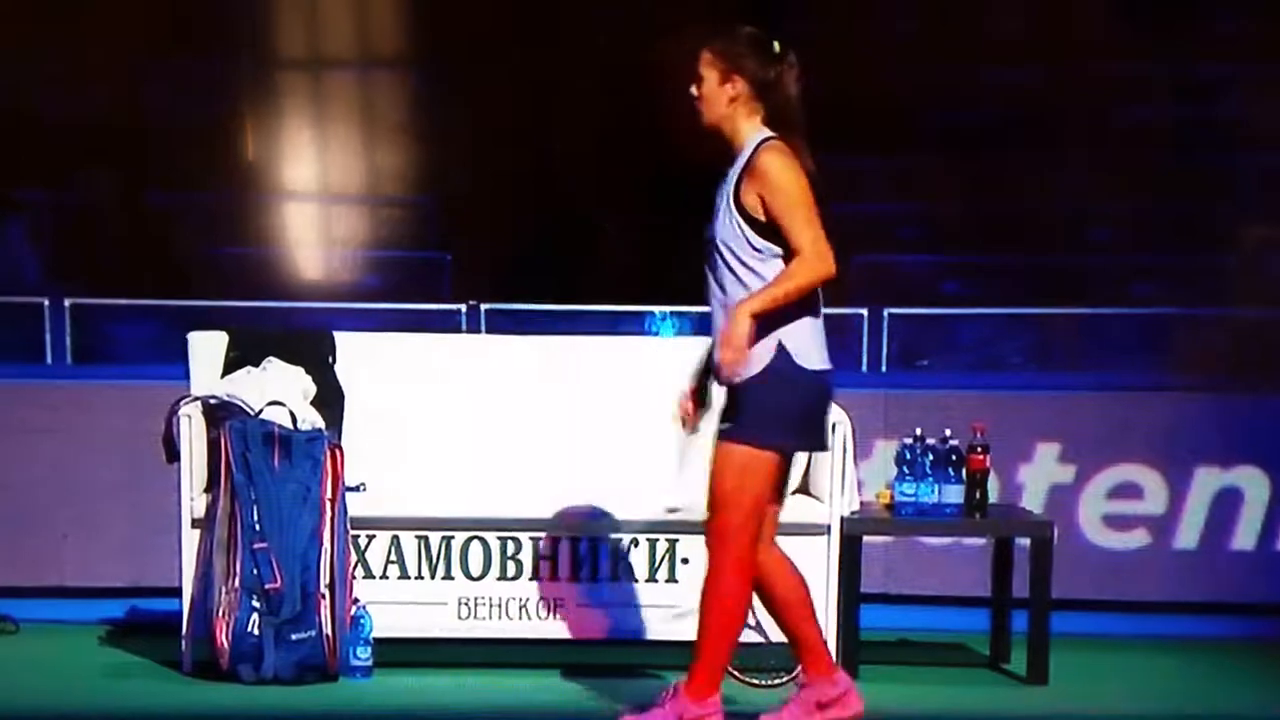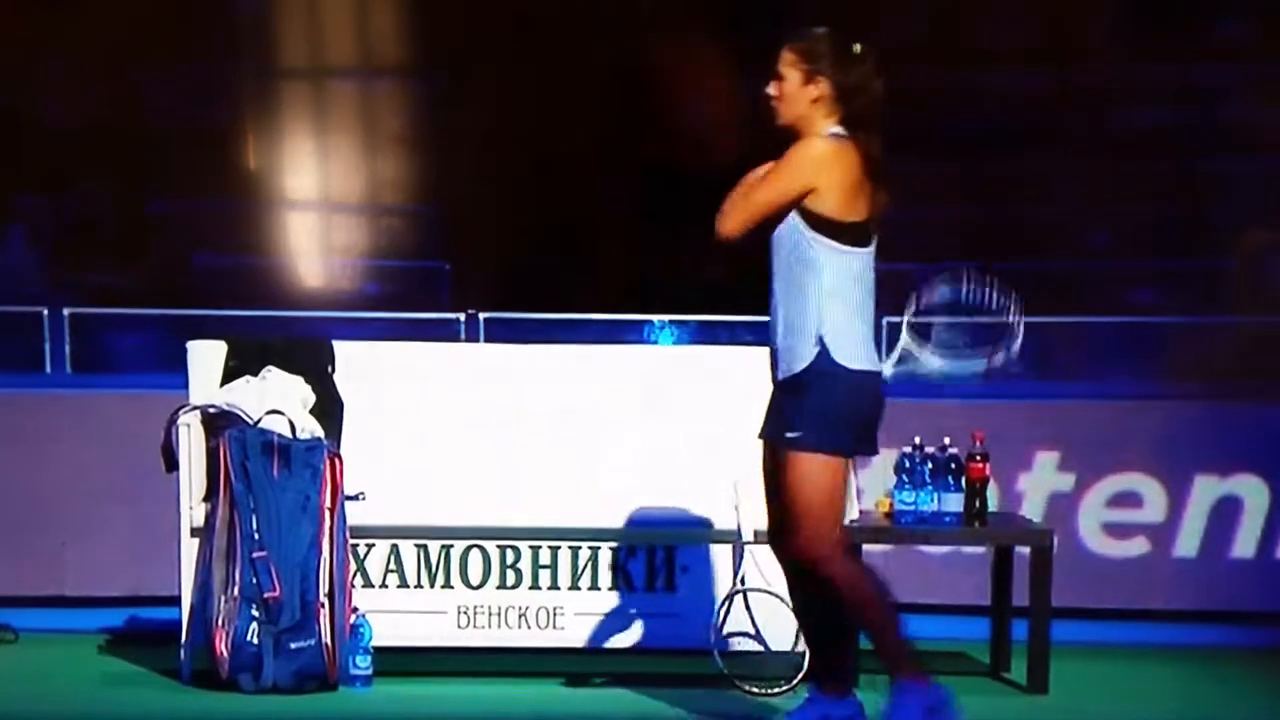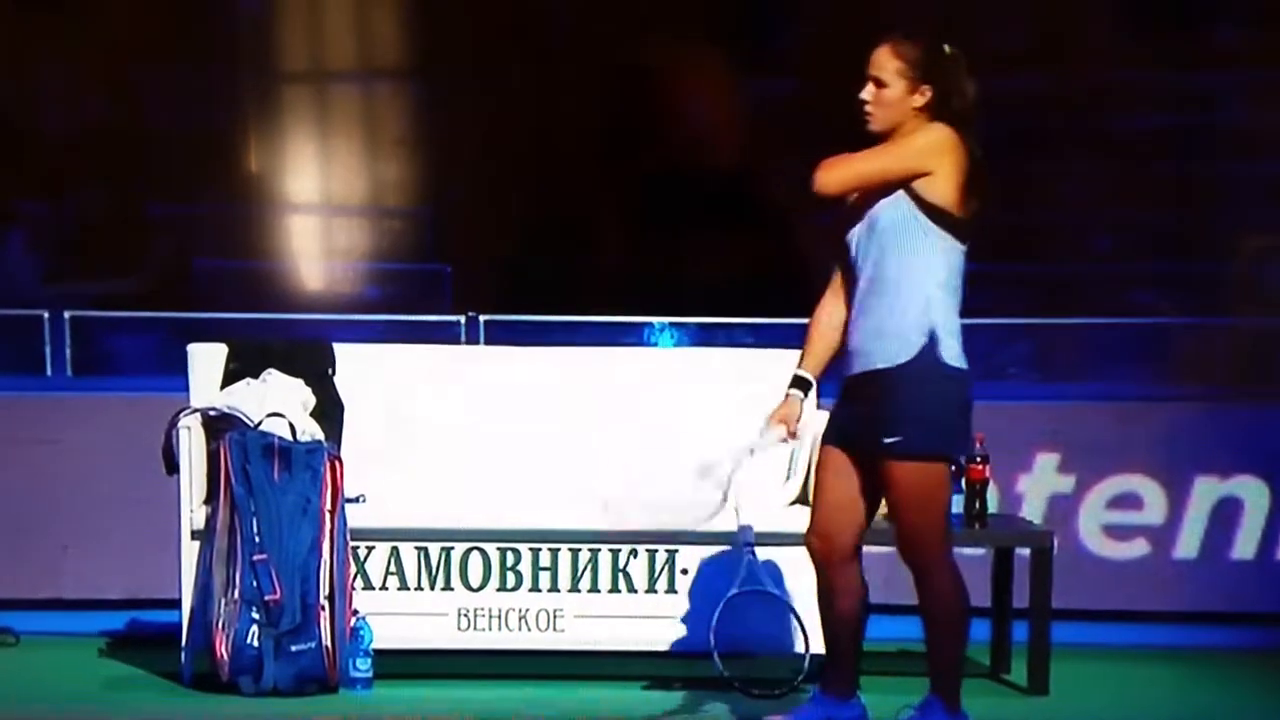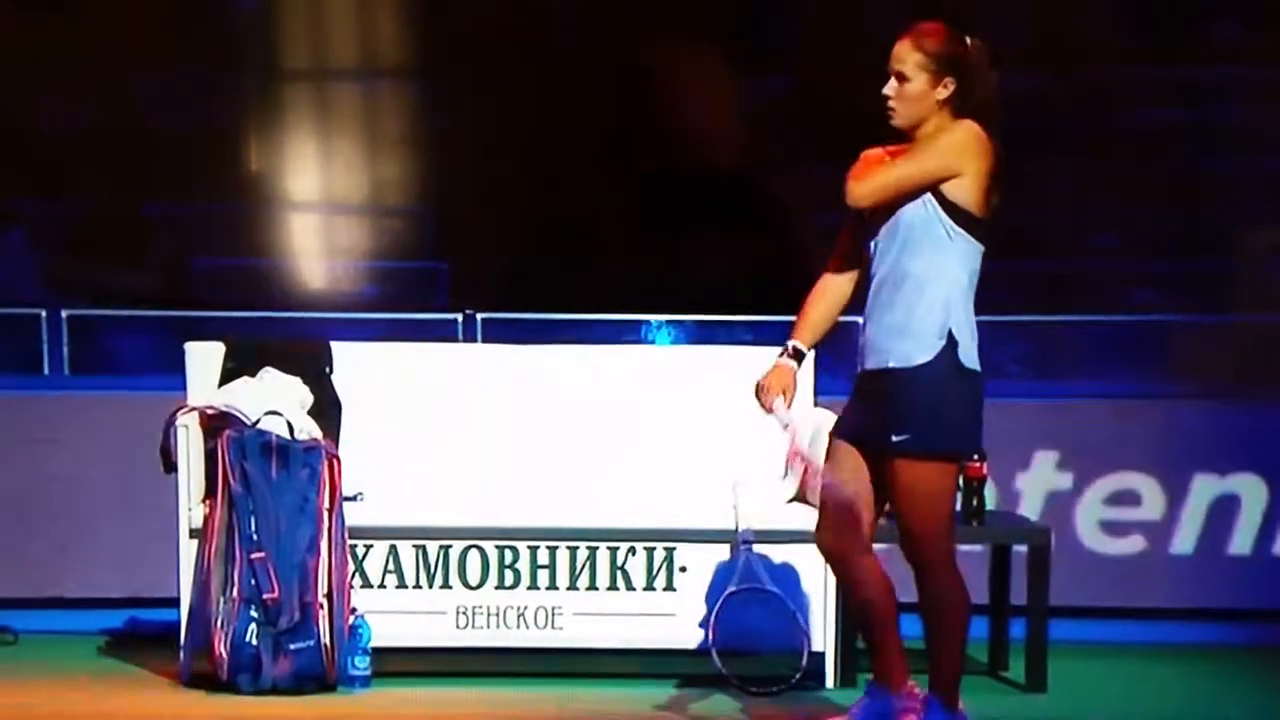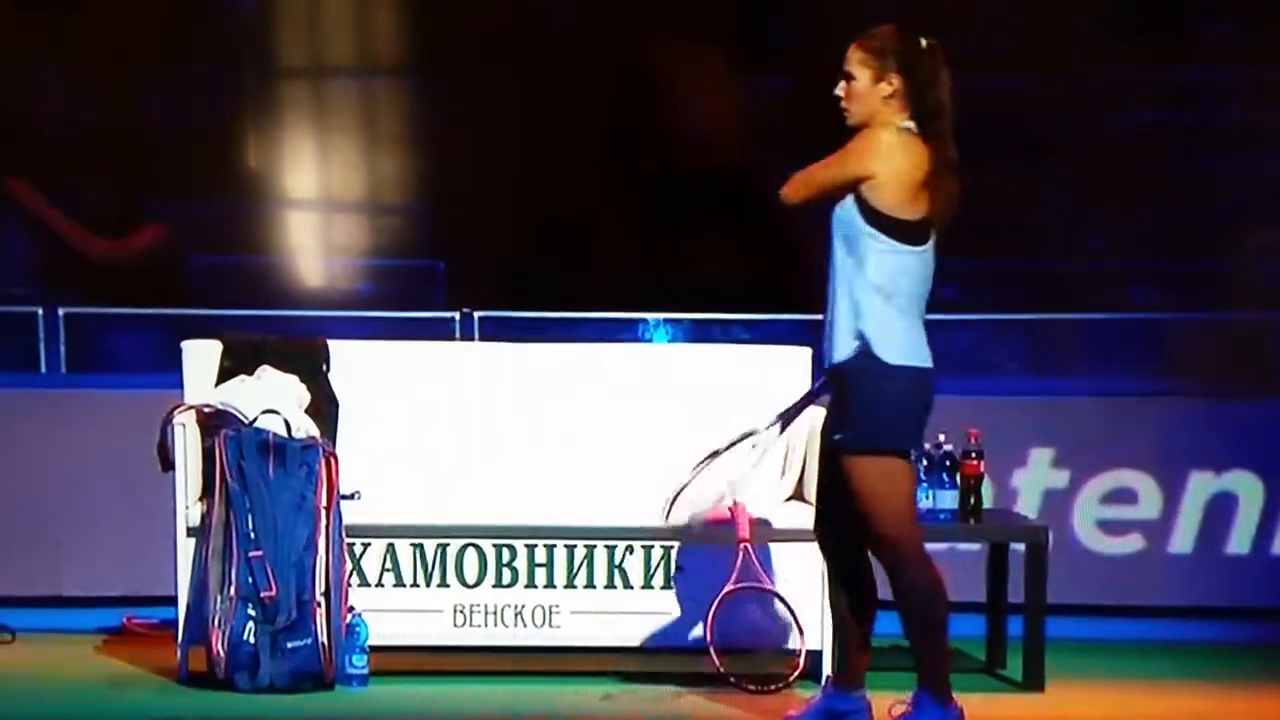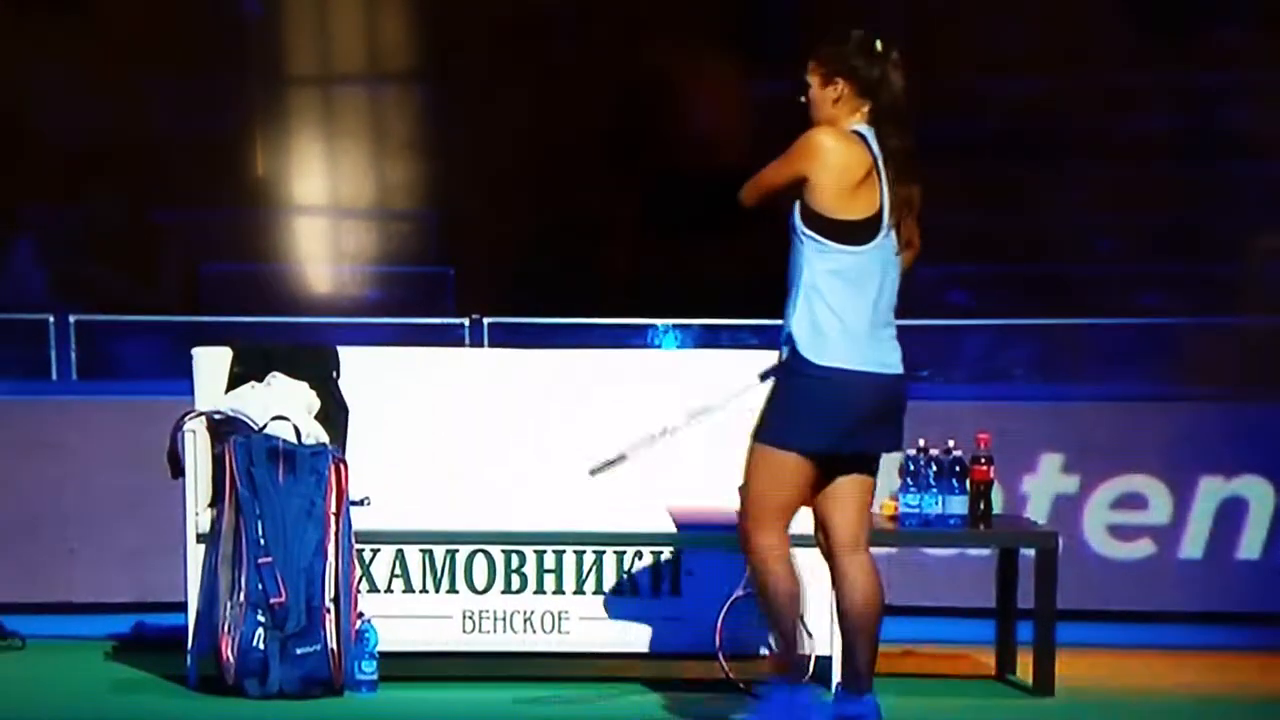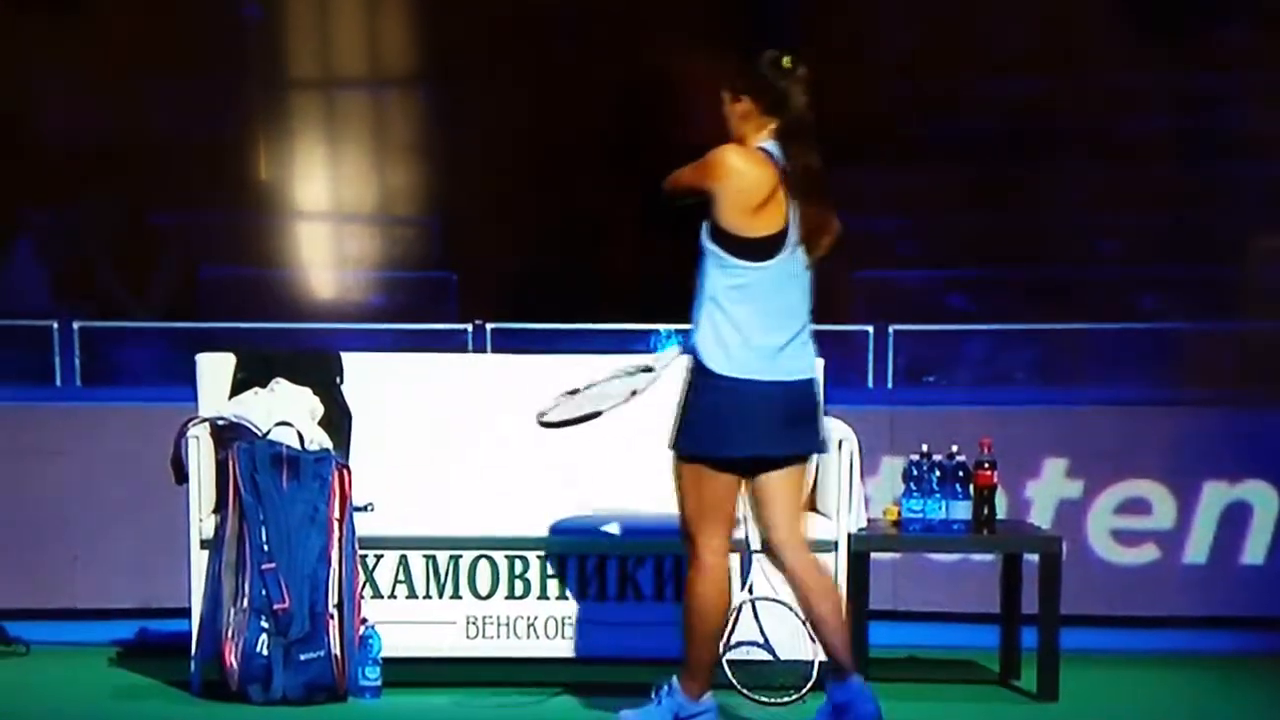
dt=0.5s
person 1, frame 1
left shoulder: (771, 161)
right shoulder: (742, 169)
left elbow: (817, 261)
left wrist: (746, 313)
right wrist: (707, 374)
left hip: (779, 374)
right hip: (757, 375)
left knee: (729, 537)
right knee: (753, 541)
person 1, frame 2
left shoulder: (822, 154)
right shoulder: (830, 161)
left elbow: (730, 221)
left wrist: (757, 178)
left hip: (831, 377)
right hip: (802, 377)
left knee: (820, 547)
right knee: (791, 546)
person 1, frame 3
left shoulder: (940, 146)
right shoulder: (881, 186)
left elbow: (827, 179)
right elbow: (841, 293)
left wrist: (850, 165)
right wrist: (800, 382)
left hip: (919, 379)
right hip: (866, 382)
left knee: (925, 555)
right knee: (830, 546)
person 1, frame 4
left shoulder: (966, 143)
right shoulder: (894, 167)
left elbow: (859, 191)
right elbow: (844, 269)
left wrist: (869, 160)
right wrist: (793, 352)
left hip: (932, 378)
right hip: (878, 377)
left knee: (927, 551)
right knee: (842, 539)
person 1, frame 5
left shoulder: (887, 147)
right shoulder: (895, 156)
left elbow: (792, 192)
left wrist: (828, 168)
left hip: (880, 373)
right hip: (867, 371)
left knee: (896, 545)
right knee: (838, 536)
person 1, frame 6
left shoulder: (825, 145)
right shoulder: (892, 158)
left elbow: (751, 195)
right elbow: (909, 247)
left hip: (823, 375)
right hip: (878, 376)
left knee: (760, 530)
right knee: (844, 544)
person 1, frame 7
left shoulder: (732, 164)
right shoulder: (802, 174)
left elbow: (674, 183)
right elbow: (828, 232)
left hip: (730, 384)
right hip: (790, 386)
left knee: (707, 546)
right knee: (790, 545)
